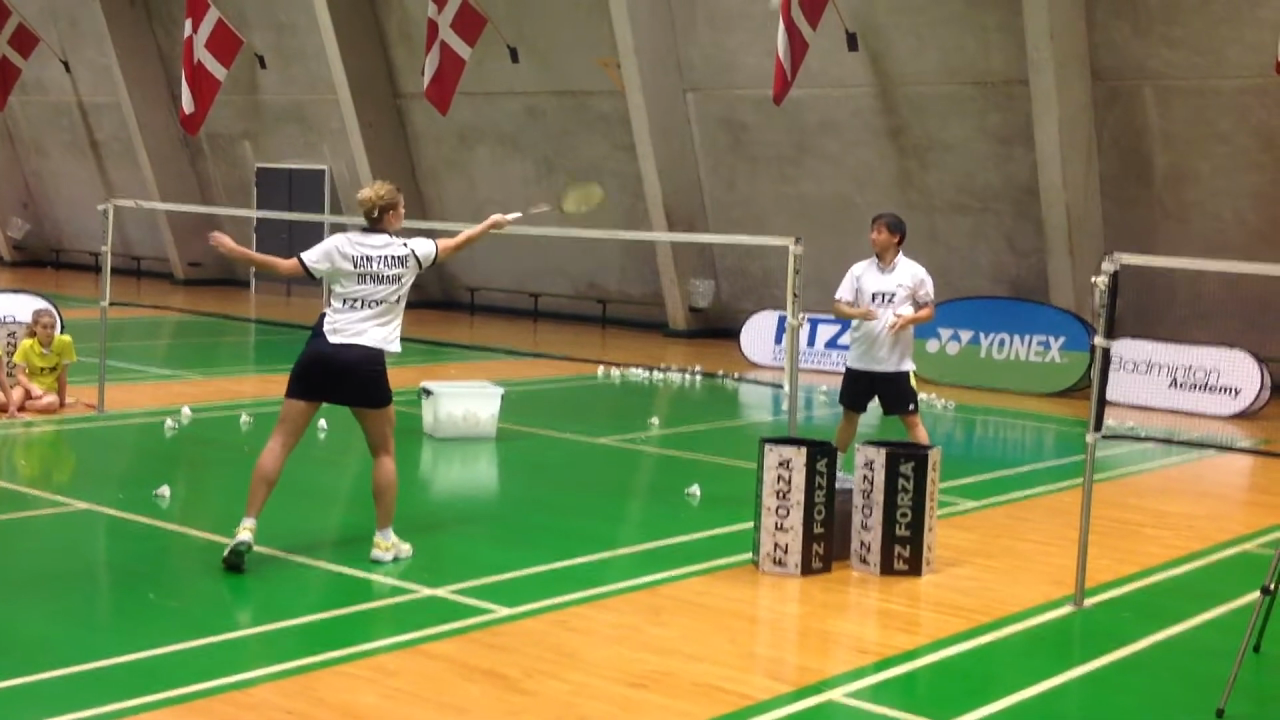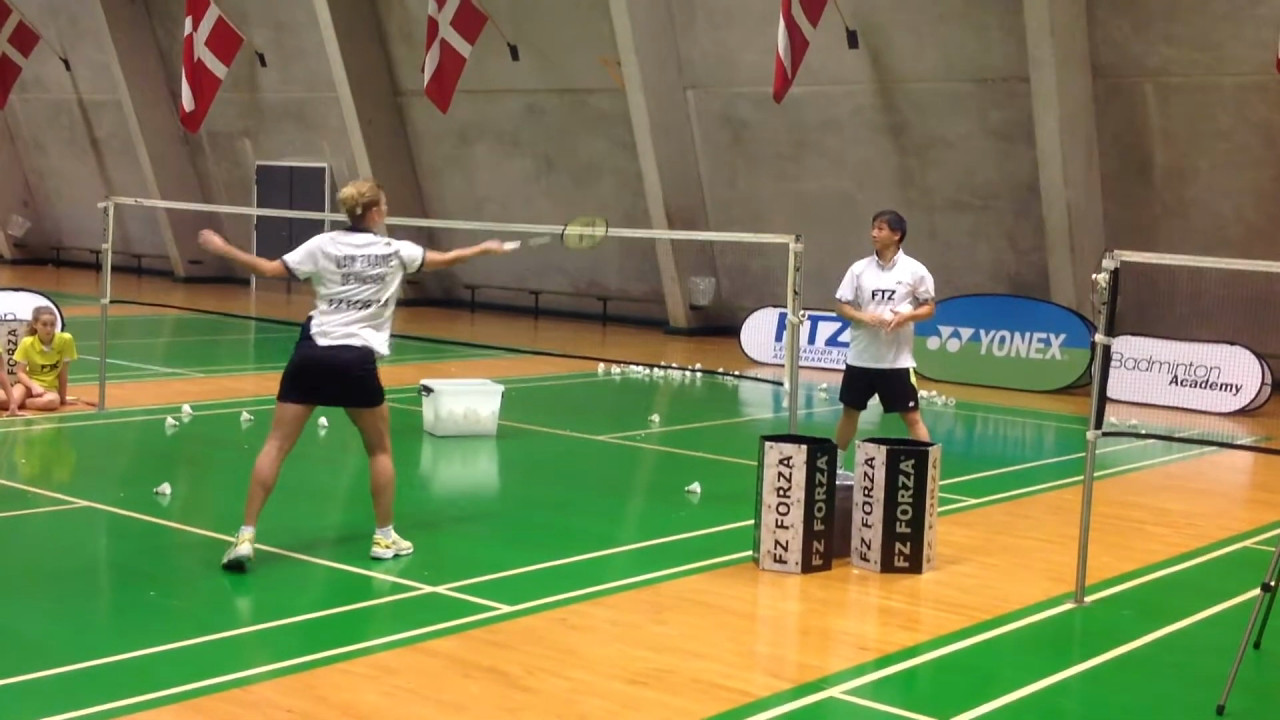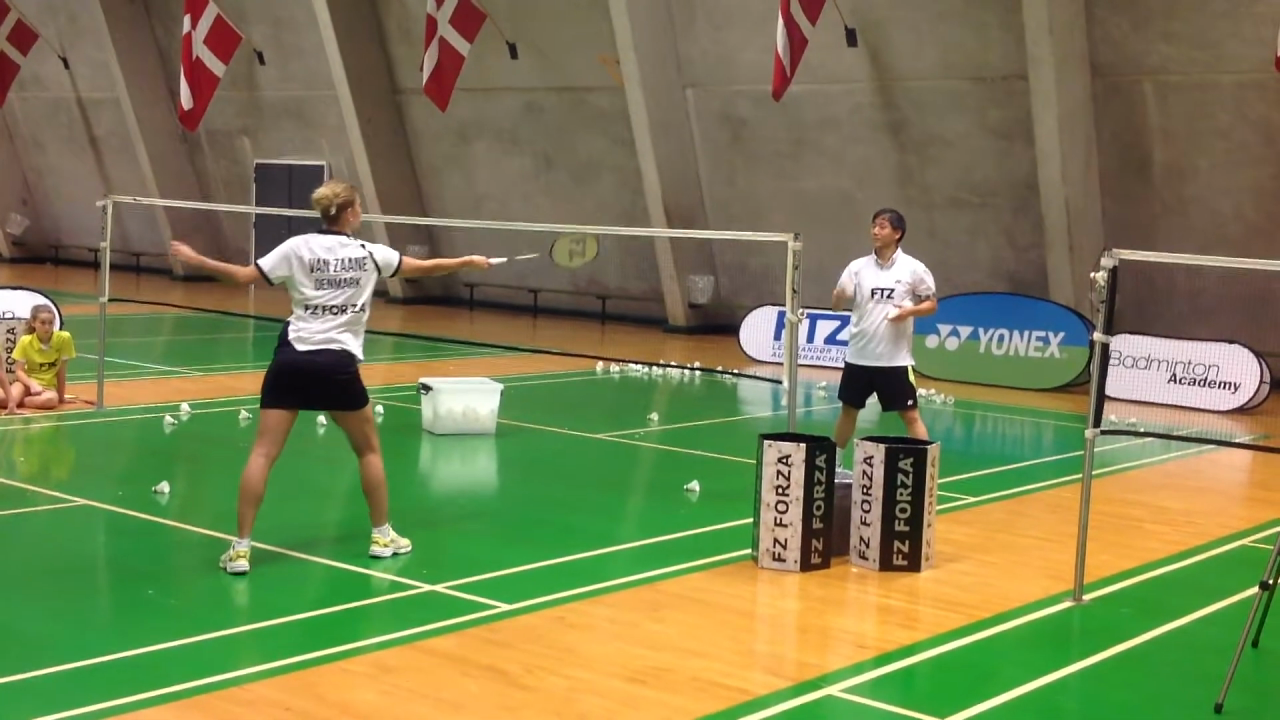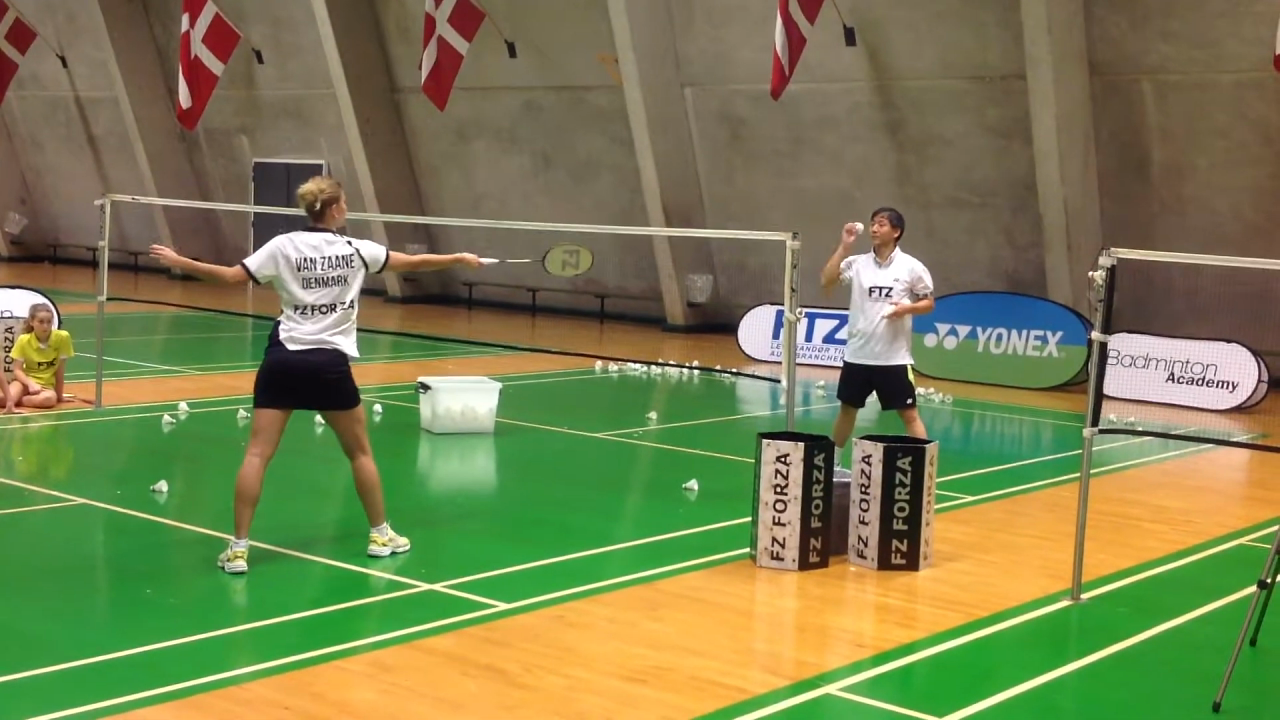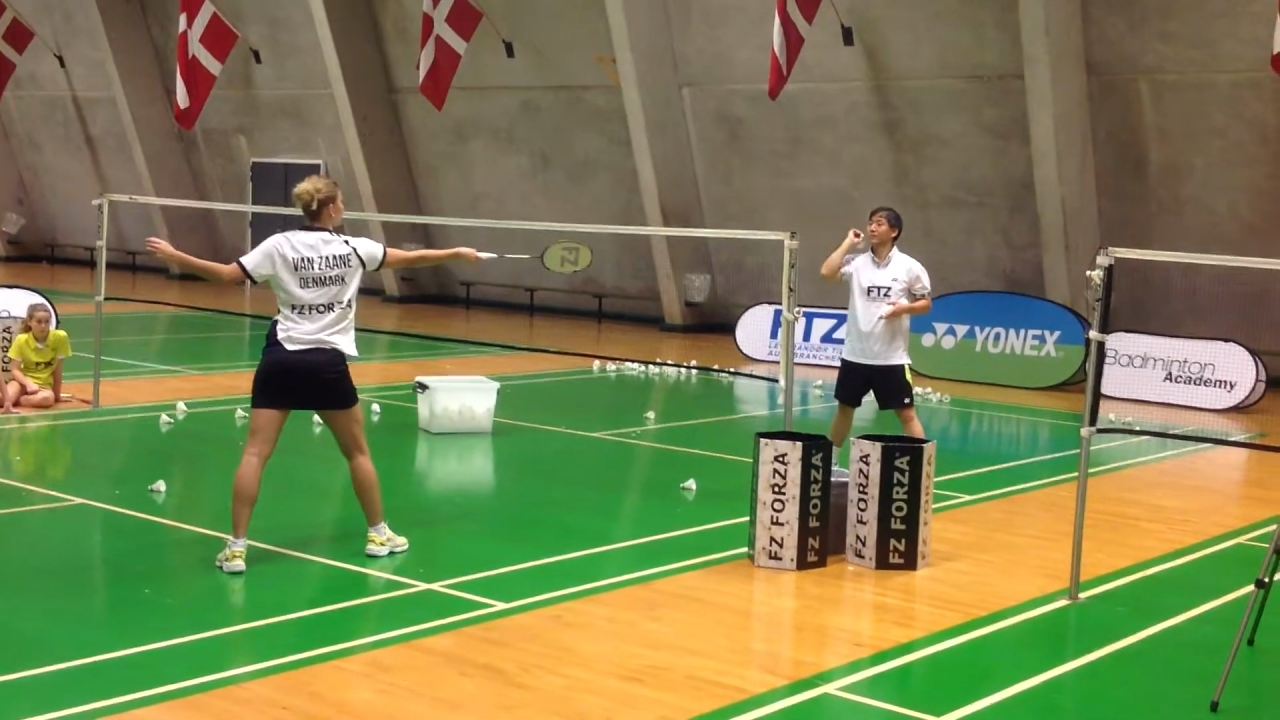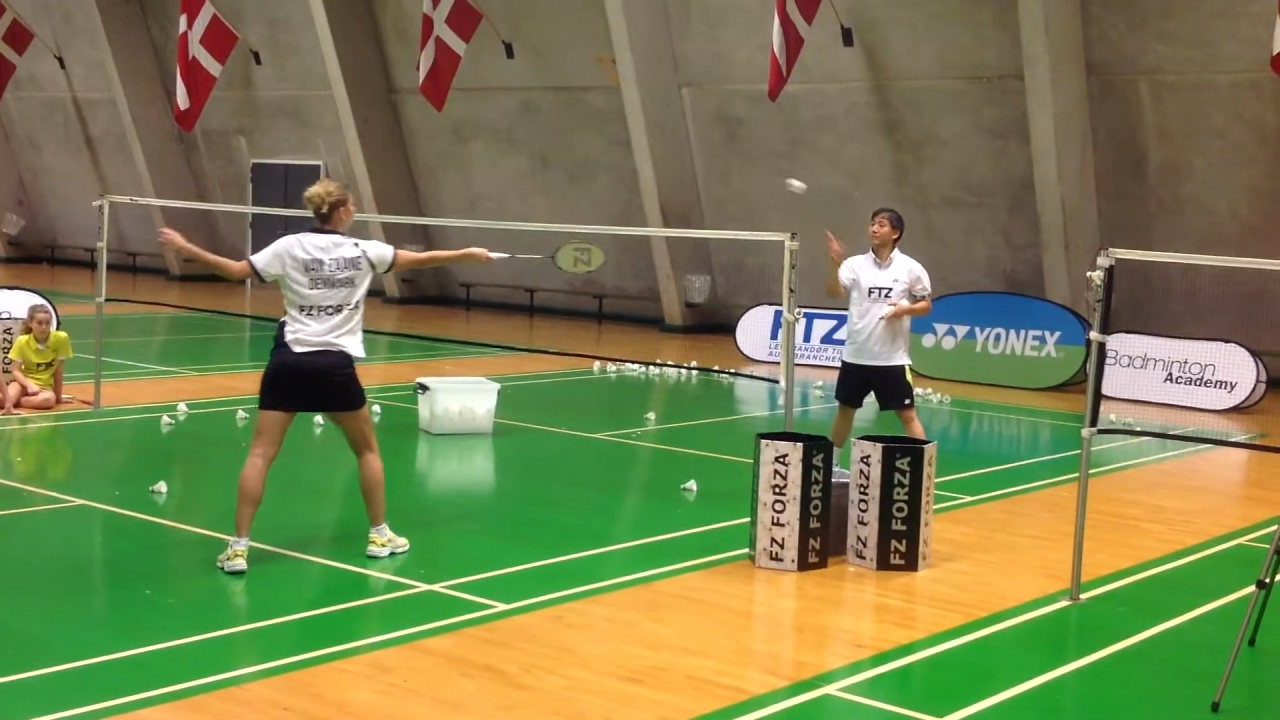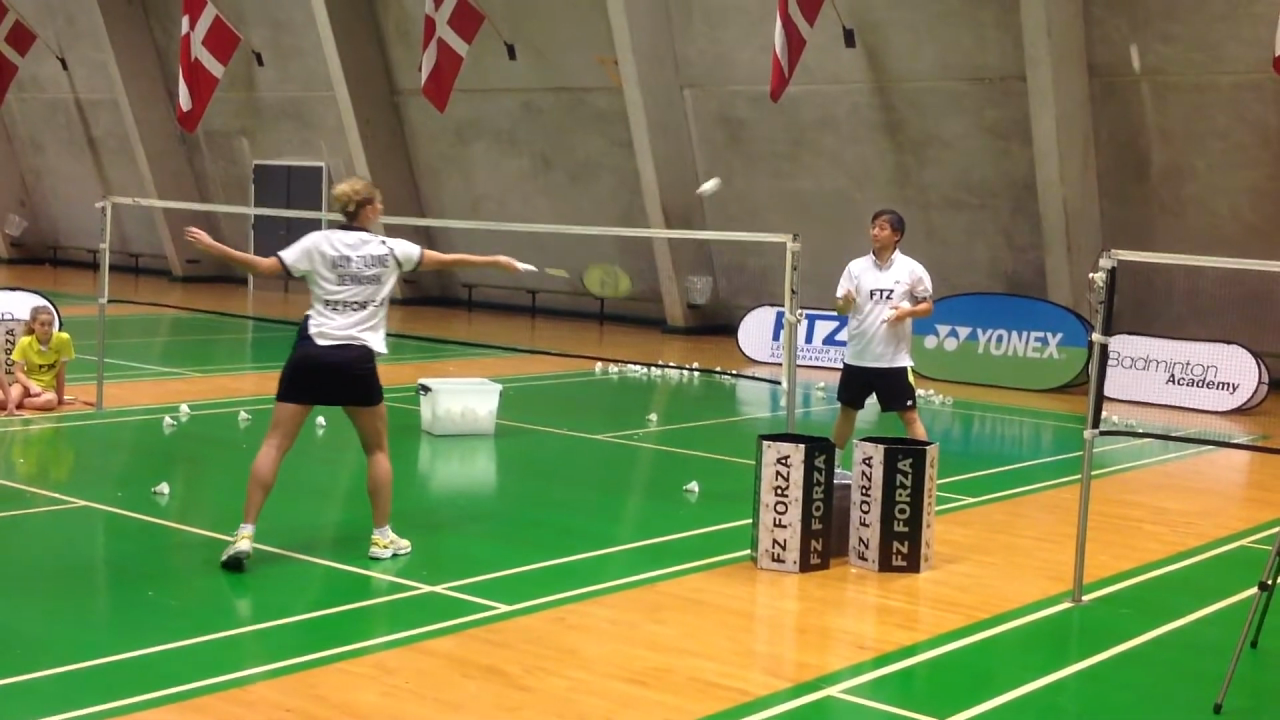
dt=0.2s
person 1, frame 1
left shoulder: (340, 245)
right shoulder: (409, 250)
left elbow: (286, 269)
right elbow: (455, 243)
left wrist: (235, 251)
right wrist: (490, 224)
left hip: (320, 353)
right hip: (365, 361)
left knee: (280, 442)
right knee: (383, 452)
left ankle: (247, 528)
right ankle: (384, 539)
person 1, frame 2
left shoulder: (323, 244)
right shoulder: (394, 252)
left elbow: (270, 270)
right elbow: (445, 259)
left wrist: (224, 250)
right wrist: (486, 248)
left hip: (311, 356)
right hip: (357, 361)
left knee: (275, 446)
right knee: (379, 450)
left ankle: (245, 537)
right ankle: (385, 536)
person 1, frame 3
left shoulder: (298, 247)
right shoulder: (369, 254)
left elbow: (245, 276)
right elbow: (424, 267)
left wrist: (196, 259)
right wrist: (468, 261)
left hip: (292, 361)
right hip: (338, 365)
left knee: (263, 453)
right knee: (369, 450)
left ankle: (241, 547)
right ankle: (383, 535)
person 1, frame 4
left shoulder: (283, 246)
right shoulder: (356, 250)
left elbow: (231, 276)
right elbow: (414, 262)
left wrist: (179, 262)
right wrist: (459, 258)
left hip: (283, 361)
right hip: (329, 364)
left knee: (258, 453)
right knee: (360, 452)
left ankle: (238, 548)
right ankle: (380, 534)
person 1, frame 5
left shoulder: (280, 245)
right shoulder: (353, 249)
left elbow: (227, 274)
right elbow: (411, 258)
left wrist: (175, 256)
right wrist: (457, 253)
left hip: (281, 360)
right hip: (327, 364)
left knee: (255, 454)
right knee: (358, 452)
left ankle: (236, 547)
right ankle: (378, 534)
person 1, frame 6
left shoulder: (290, 247)
right shoulder: (362, 251)
left elbow: (236, 271)
right elbow: (421, 259)
left wrist: (187, 248)
right wrist: (468, 253)
left hip: (288, 362)
right hip: (334, 365)
left knee: (261, 455)
right knee: (367, 450)
left ankle: (237, 547)
right ankle: (379, 535)
person 1, frame 7
left shoulder: (318, 243)
right shoulder: (389, 249)
left elbow: (265, 268)
right elbow: (446, 260)
left wrist: (214, 247)
right wrist: (496, 261)
left hip: (309, 355)
right hip: (355, 361)
left knee: (275, 445)
right knee: (377, 450)
left ankle: (244, 535)
right ankle: (382, 537)
person 2, frame 1
left shoulder: (915, 273)
right shoulder: (858, 270)
left elbow: (929, 310)
right elbow: (838, 307)
left wrist: (910, 318)
right wrist: (857, 312)
left hip: (897, 364)
right hip: (860, 361)
left knee: (911, 419)
right knee: (849, 415)
right ankle: (835, 468)
person 2, frame 2
left shoulder: (915, 270)
right shoulder: (859, 268)
left elbow: (929, 308)
right elbow: (842, 306)
left wrist: (908, 315)
right wrist: (864, 317)
left hip: (897, 360)
right hip: (860, 358)
left knee: (911, 416)
right knee: (850, 412)
right ankle: (835, 465)
person 2, frame 3
left shoulder: (914, 268)
right shoulder: (858, 266)
left elbow: (931, 304)
right elbow: (837, 303)
left wrist: (911, 310)
right wrist: (840, 296)
left hip: (895, 358)
right hip: (859, 356)
left knee: (910, 415)
right knee: (848, 410)
right ankle: (834, 465)
person 2, frame 4
left shoulder: (912, 267)
right shoulder: (856, 263)
left elbow: (929, 303)
right elbow: (826, 282)
left wrist: (908, 307)
right wrist: (844, 246)
left hip: (895, 357)
right hip: (858, 355)
left knee: (909, 414)
right knee: (847, 409)
person 2, frame 5
left shoulder: (910, 267)
right shoulder: (856, 262)
left elbow: (926, 303)
right elbow: (827, 272)
left wrist: (905, 307)
right wrist: (848, 243)
left hip: (892, 357)
right hip: (855, 354)
left knee: (907, 414)
right knee: (845, 408)
right ankle: (829, 462)
person 2, frame 6
left shoulder: (911, 268)
right shoulder: (855, 264)
left elbow: (926, 305)
right elbow: (833, 292)
left wrist: (906, 308)
right wrist: (835, 264)
left hip: (892, 358)
right hip: (856, 355)
left knee: (907, 414)
right knee: (845, 409)
person 2, frame 7
left shoulder: (912, 269)
right shoulder: (856, 267)
left elbow: (927, 306)
right elbow: (839, 306)
left wrist: (907, 311)
right wrist: (846, 303)
left hip: (895, 359)
right hip: (857, 357)
left knee: (909, 416)
right knee: (847, 411)
